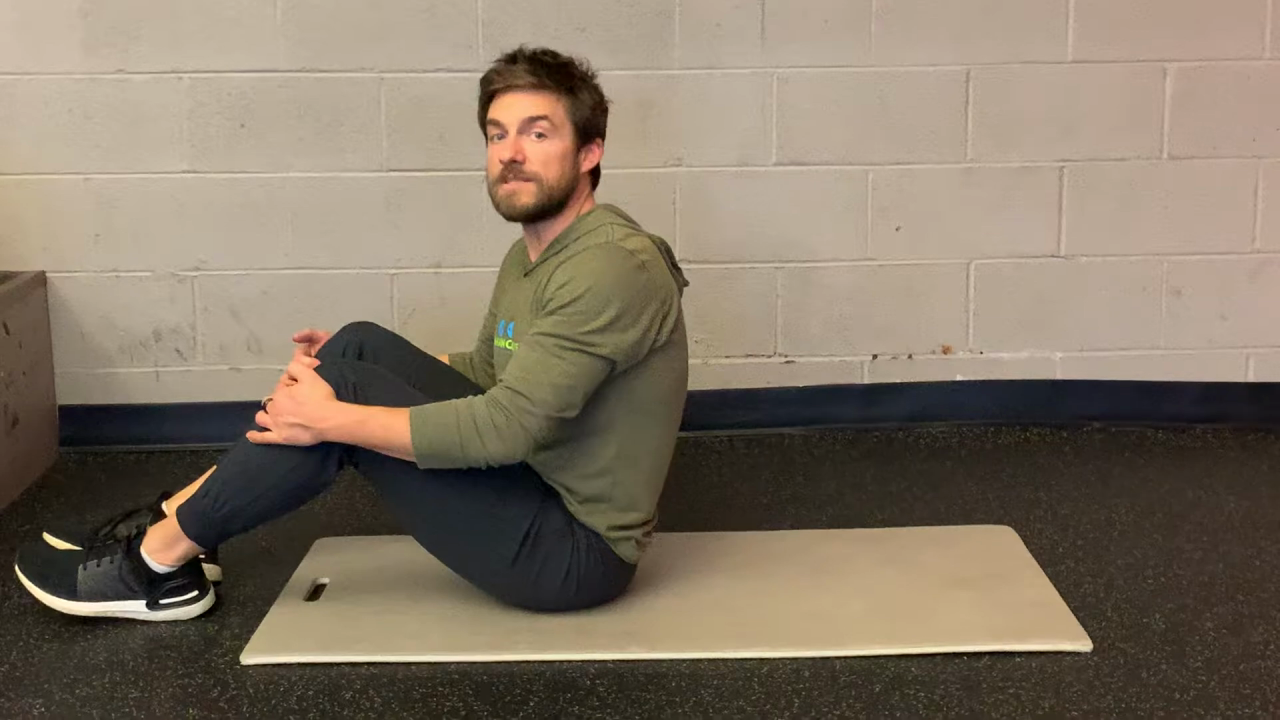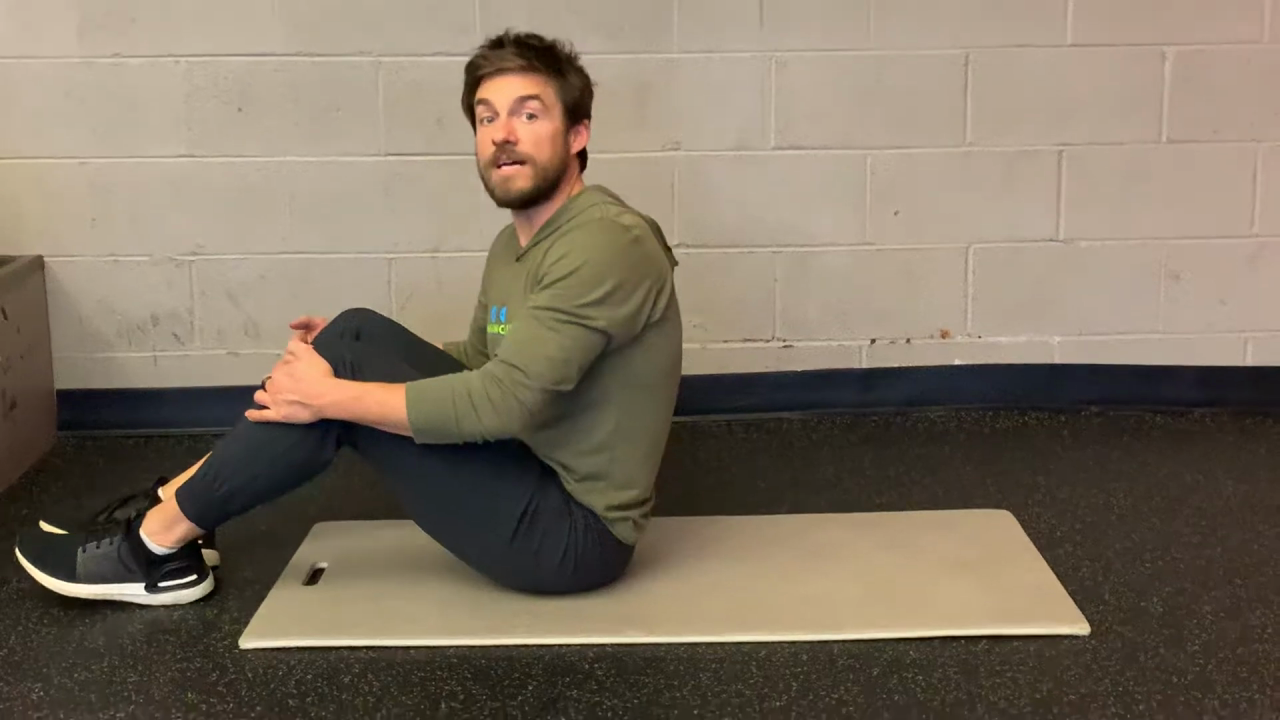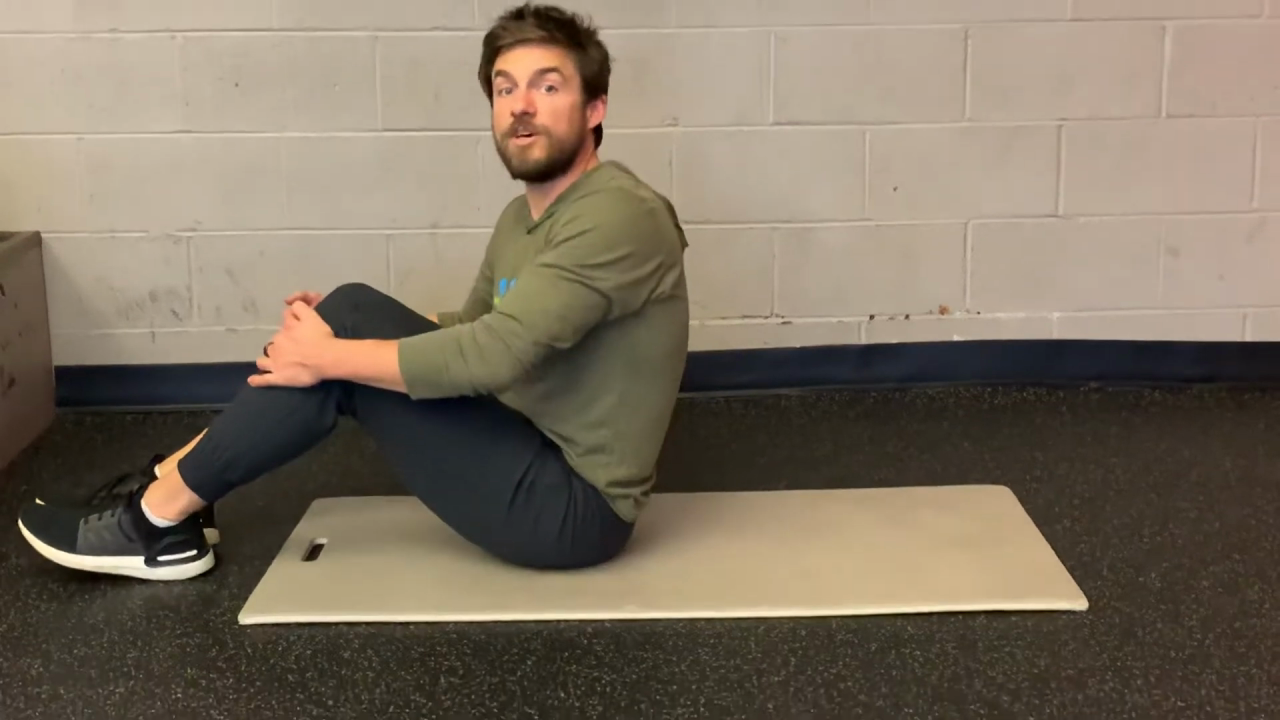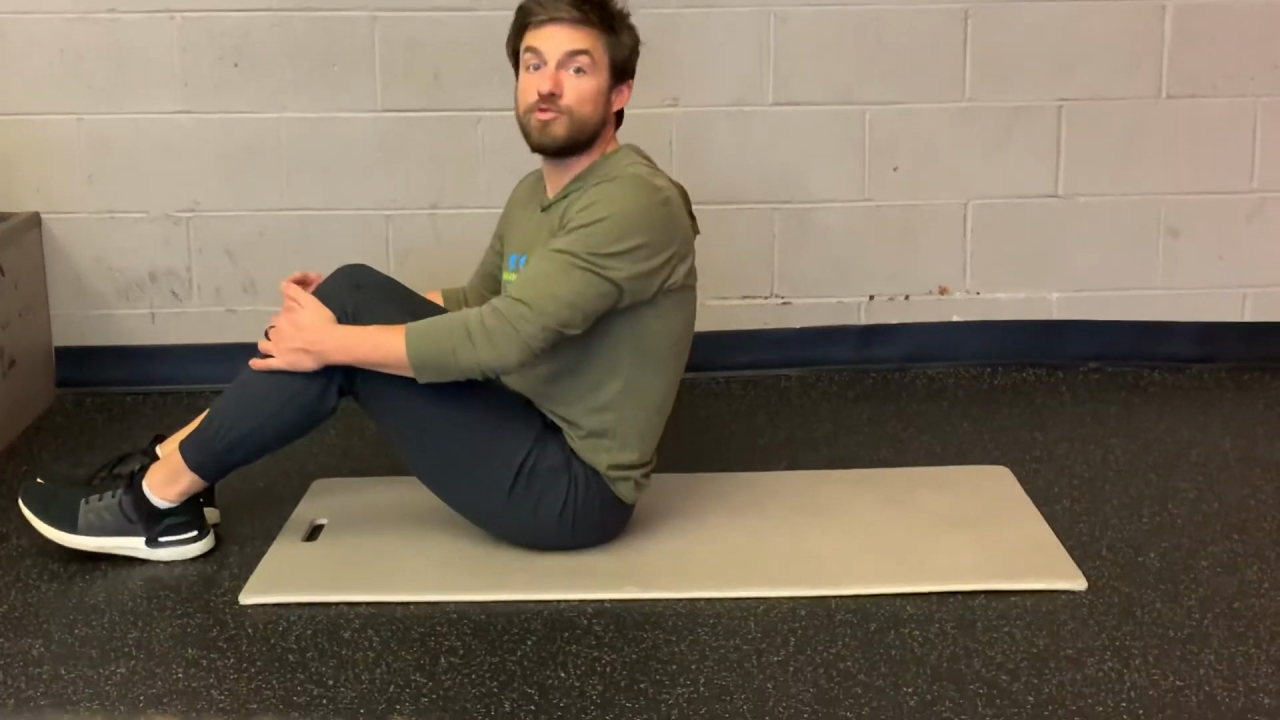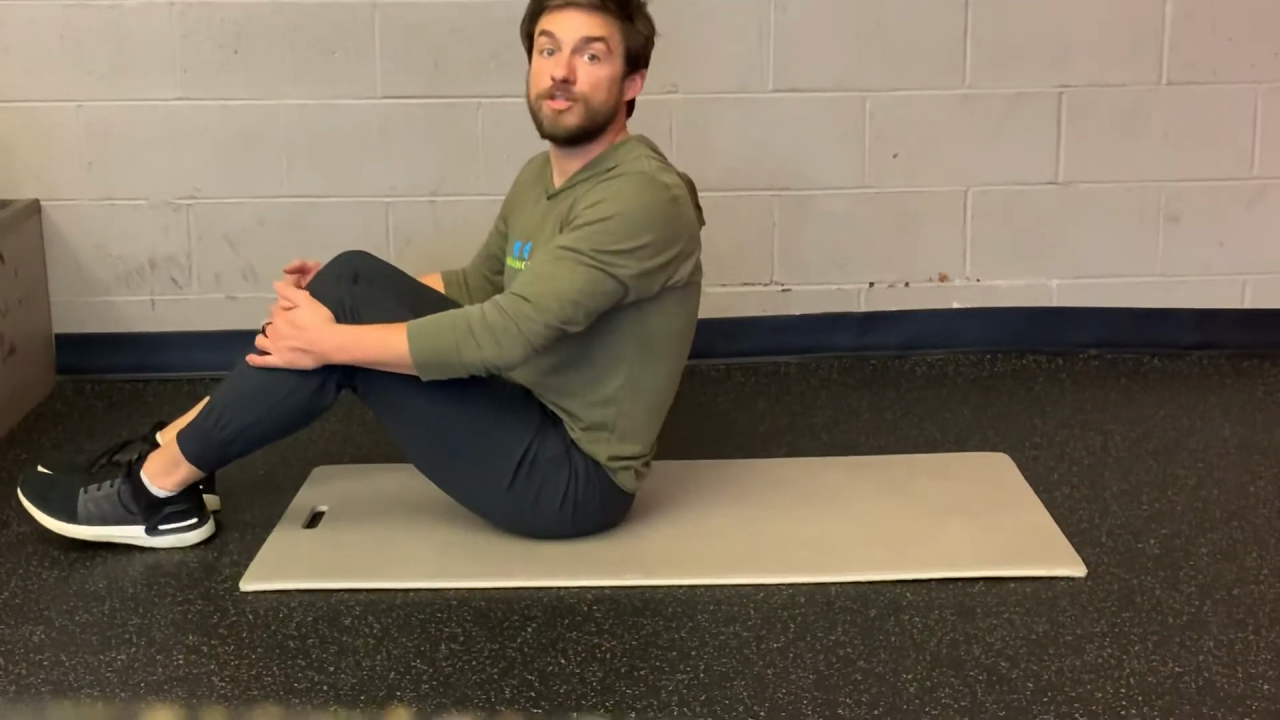
dt=0.3s
person 1, frame 1
left shoulder: (611, 267)
right shoulder: (532, 255)
left elbow: (505, 427)
right elbow: (489, 370)
left wrist: (333, 418)
right wrist: (350, 366)
left hip: (573, 550)
right hip: (540, 493)
left knee: (348, 390)
right knee: (362, 345)
left ankle: (155, 562)
right ankle: (177, 518)
person 1, frame 2
left shoulder: (606, 244)
right shoulder: (514, 245)
left elbow: (500, 401)
right elbow: (480, 363)
left wrist: (331, 394)
right wrist: (343, 356)
left hip: (573, 533)
right hip: (539, 481)
left knee: (346, 376)
right knee: (359, 333)
left ankle: (155, 547)
right ankle: (174, 507)
person 1, frame 3
left shoulder: (619, 217)
right shoulder: (521, 218)
left elbow: (493, 352)
right elbow: (475, 328)
left wrist: (329, 357)
right wrist: (342, 331)
left hip: (571, 507)
right hip: (539, 455)
left knee: (341, 354)
right knee: (353, 308)
left ankle: (157, 520)
right ankle: (171, 482)
person 1, frame 4
left shoulder: (634, 204)
right shoulder: (535, 192)
left elbow: (500, 336)
right elbow: (480, 304)
left wrist: (332, 340)
right wrist: (343, 310)
left hip: (573, 489)
right hip: (540, 436)
left knee: (344, 343)
right knee: (355, 290)
left ankle: (157, 500)
right ankle: (173, 461)
person 1, frame 5
left shoulder: (643, 199)
right shoulder: (541, 177)
left elbow: (504, 332)
right elbow: (480, 286)
left wrist: (332, 339)
right wrist: (344, 296)
left hip: (572, 478)
right hip: (540, 420)
left knee: (346, 318)
right knee: (352, 276)
left ankle: (157, 487)
right ankle: (173, 451)
